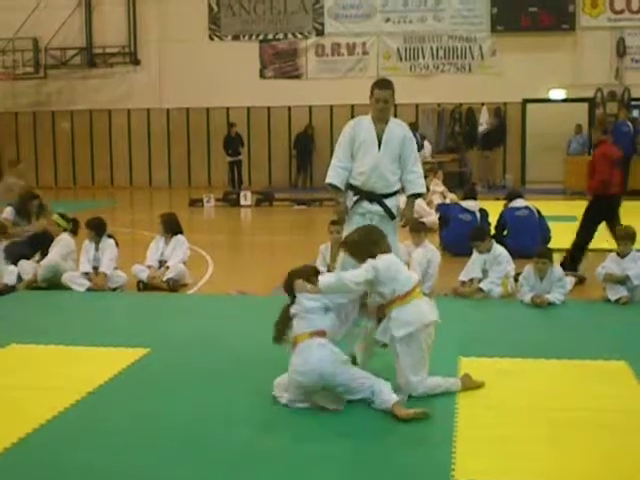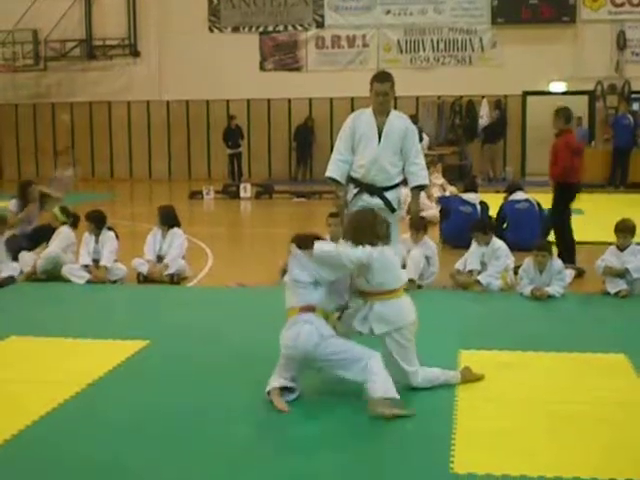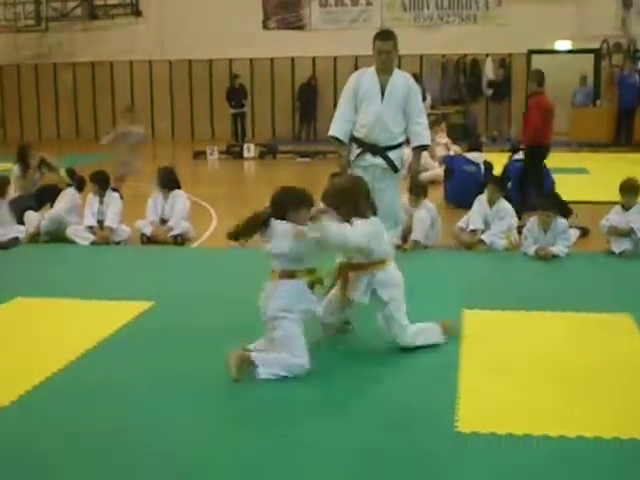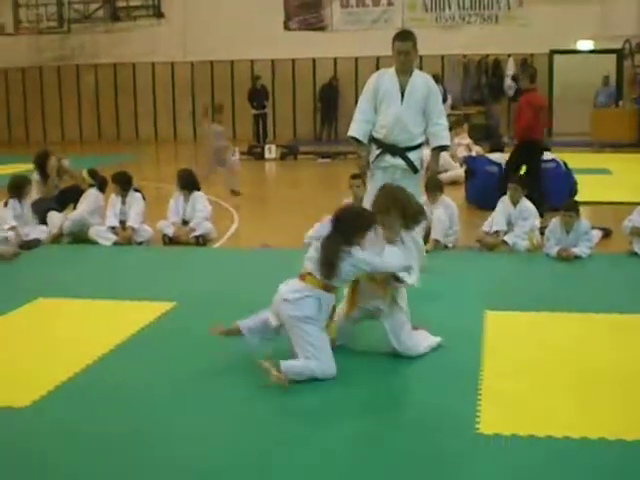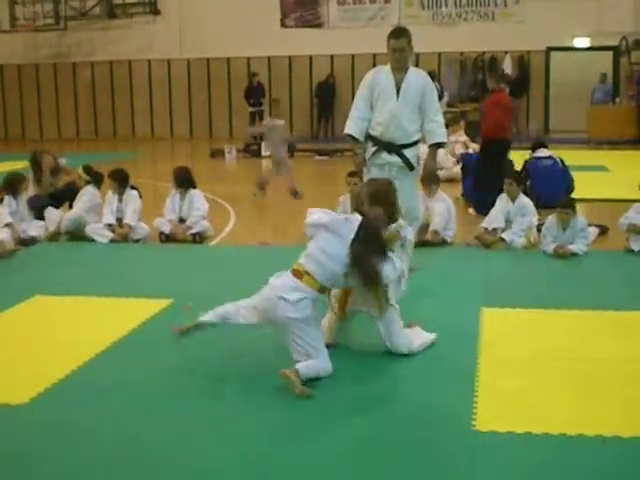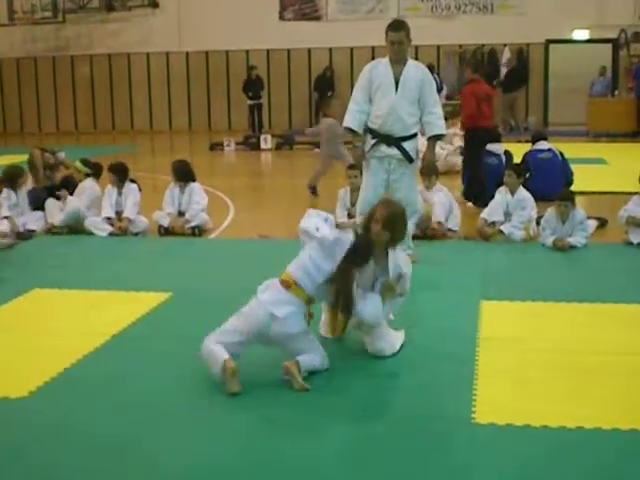
dt=0.3s
person 1, frame 1
left shoulder: (402, 131)
right shoulder: (354, 127)
left elbow: (412, 170)
right elbow: (340, 164)
left wrist: (410, 205)
right wrist: (339, 199)
left hip: (388, 205)
right hip: (358, 204)
person 1, frame 2
left shoulder: (404, 124)
right shoulder: (355, 120)
left elbow: (414, 162)
right elbow: (341, 157)
left wrist: (415, 198)
right wrist: (340, 192)
left hip: (388, 197)
right hip: (358, 195)
person 1, frame 3
left shoulder: (407, 82)
right shoulder: (358, 78)
left elbow: (417, 120)
right elbow: (344, 115)
left wrist: (416, 157)
right wrist: (343, 151)
left hip: (391, 157)
right hip: (361, 155)
left knee: (390, 211)
person 1, frame 4
left shoulder: (426, 84)
right shoulder: (378, 79)
left elbow: (437, 122)
right elbow: (363, 117)
left wrist: (435, 157)
right wrist: (362, 151)
left hip: (411, 158)
right hip: (381, 157)
person 1, frame 5
left shoulder: (422, 80)
right shoulder: (373, 77)
left elbow: (433, 119)
right elbow: (359, 114)
left wrist: (431, 155)
right wrist: (358, 148)
left hip: (407, 155)
right hip: (377, 154)
left knee: (408, 209)
person 1, frame 6
left shoulder: (421, 72)
right shoulder: (372, 70)
left elbow: (432, 111)
right elbow: (358, 106)
left wrist: (431, 147)
right wrist: (357, 142)
left hip: (405, 148)
right hip: (377, 147)
left knee: (407, 203)
right knee: (369, 203)
left ankle: (403, 248)
person 2, frame 1
left shoulder: (295, 310)
right shoulder: (308, 299)
left hip: (301, 365)
right hip: (324, 358)
left knee: (280, 386)
right knee: (373, 385)
left ankle: (316, 398)
right ankle: (399, 409)
person 2, frame 2
left shoulder: (301, 275)
right shoulder: (301, 268)
right elbow: (336, 273)
left hip: (291, 337)
right hip: (313, 334)
left knee: (282, 377)
right knee: (370, 360)
left ankle: (276, 392)
right ankle: (381, 403)
person 2, frame 3
left shoulder: (275, 227)
right shoulder: (288, 231)
left hip: (275, 296)
right hip: (285, 300)
left knee: (277, 344)
right knee: (297, 363)
left ankle: (248, 352)
right ankle: (247, 359)
person 2, frame 4
left shoulder: (326, 235)
right shoulder: (355, 257)
right elbow: (396, 263)
right wrist: (390, 249)
left hip: (289, 294)
right hip: (302, 306)
left knee: (275, 320)
right knee: (326, 370)
right ankle: (277, 367)
person 2, frame 5
left shoulder: (328, 229)
right shoulder: (358, 260)
left elbow: (313, 215)
left wrist: (346, 219)
left hip: (278, 288)
right hip: (298, 305)
left knee: (236, 311)
right knee: (323, 366)
left ankle: (200, 322)
right ankle: (297, 372)
person 2, frame 6
left shoulder: (325, 242)
right shoulder: (348, 276)
left elbow: (312, 216)
left hip: (270, 300)
right hip: (291, 317)
left knee: (213, 343)
right knee: (320, 360)
left ankle: (225, 363)
right ankle: (298, 365)
person 3, frame 1
left shoulder: (375, 266)
right shoulder: (387, 260)
left elbow: (350, 280)
left wrist: (315, 287)
left hip: (411, 319)
right hip: (407, 316)
left knee: (412, 387)
left ankle: (459, 383)
person 3, frame 2
left shoulder: (370, 254)
right shoulder: (382, 250)
left elbow: (340, 255)
left wrist: (310, 249)
left hip: (393, 314)
left knee: (414, 377)
right knee: (342, 324)
left ankle: (460, 376)
person 3, frame 3
left shoulder: (366, 226)
right shoulder: (353, 219)
left elbow: (349, 238)
left hip: (382, 280)
right hip: (357, 276)
left knee: (405, 338)
right knee: (325, 318)
left ankle: (438, 329)
right ankle: (340, 321)
person 3, frame 4
left shoulder: (409, 237)
right shoulder: (368, 228)
left hip: (389, 297)
right hip: (362, 291)
left knee: (410, 349)
right knee: (328, 339)
left ankle: (419, 335)
person 3, frame 5
left shoulder: (403, 233)
left elbow: (395, 271)
right hip: (351, 290)
left knee: (401, 347)
right knee: (325, 339)
left ankle: (418, 333)
person 3, frame 6
left shoulder: (400, 263)
left elbow: (398, 294)
left hip: (369, 308)
left knee: (382, 349)
right knee: (328, 333)
left ankle: (396, 336)
person 4, frame 1
left shoulder: (601, 152)
right shoulder: (614, 150)
left elbow: (602, 177)
left wrist: (592, 191)
left hip: (602, 197)
right hip: (614, 196)
left knee: (585, 231)
right knee: (615, 230)
left ankle: (569, 266)
person 4, frame 2
left shoulder: (563, 141)
right shoulder: (572, 139)
left elbow: (564, 166)
left wrist: (555, 178)
left hip: (565, 185)
right hip: (572, 183)
left knee: (560, 222)
right knee: (561, 220)
left ankle: (568, 260)
right ankle: (566, 257)
person 4, frame 3
left shoulder: (535, 102)
right shoulder: (546, 101)
left elbow: (535, 126)
left wrist: (526, 141)
left hip: (535, 146)
right hip: (542, 144)
left knee: (536, 181)
right knee: (526, 179)
person 4, frame 4
left shoulder: (526, 99)
right shoulder: (541, 99)
left elbow: (526, 123)
left wrist: (517, 137)
left hip: (527, 142)
right hip: (538, 142)
left knee: (509, 172)
right knee: (534, 177)
right ankle: (538, 210)
person 4, frame 5
left shoulder: (493, 99)
right shoulder: (507, 98)
left elbow: (493, 122)
right elbow: (508, 120)
left wrist: (483, 135)
left hip: (492, 141)
right hip: (505, 141)
left knee: (482, 173)
right knee: (500, 174)
left ankle: (482, 207)
person 4, frame 6
left shoulder: (469, 89)
right shoulder: (488, 88)
left elbow: (469, 112)
right elbow: (491, 109)
left wrist: (464, 125)
right wrist: (489, 123)
left hip: (474, 129)
right hip: (487, 129)
left knee: (473, 163)
right knee: (473, 161)
left ankle: (479, 197)
right ankle: (470, 193)
